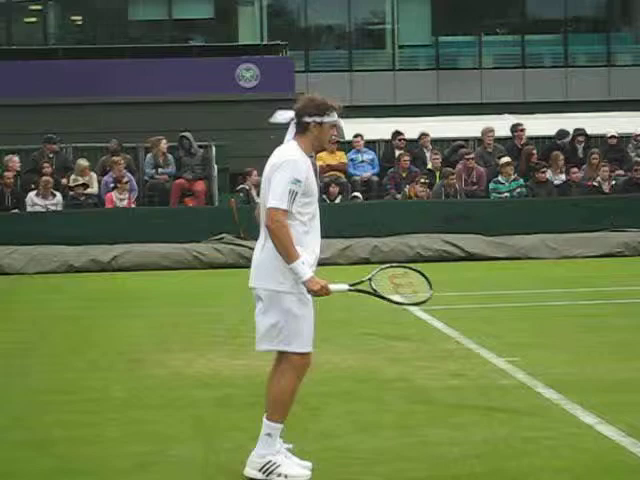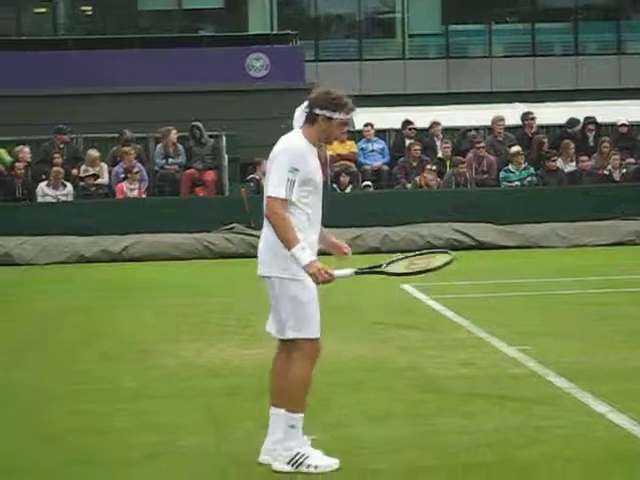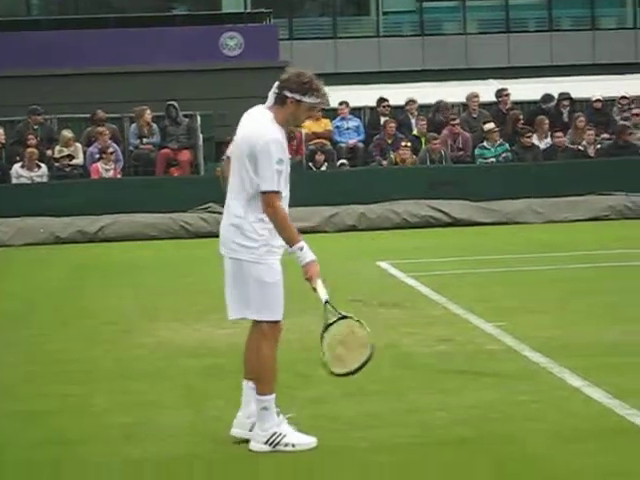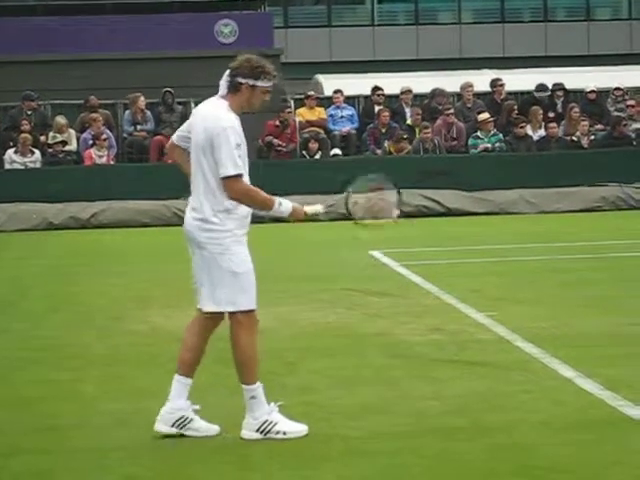
dt=0.4s
person 1, frame 1
left shoulder: (295, 158)
right shoulder: (292, 161)
right elbow: (274, 222)
right wrist: (304, 273)
left hip: (283, 276)
right hip: (284, 278)
left knee: (289, 359)
right knee: (296, 360)
person 1, frame 2
left shoulder: (304, 147)
right shoulder: (293, 150)
right elbow: (274, 209)
left wrist: (325, 240)
right wrist: (304, 258)
left hip: (292, 260)
right hip: (288, 262)
left knee: (289, 346)
right knee: (306, 347)
left ankle: (278, 440)
right ankle: (290, 447)
person 1, frame 3
left shoulder: (256, 115)
right shoulder: (268, 138)
left elbow: (229, 163)
right elbow: (272, 205)
right wrist: (305, 255)
left hip: (244, 236)
right hip: (253, 243)
left knee: (262, 326)
right knee: (268, 328)
left ankle: (250, 413)
right ankle: (268, 428)
person 1, frame 4
left shoulder: (206, 109)
right shoulder: (224, 122)
left elbow: (174, 148)
right elbow: (236, 189)
right wrist: (283, 207)
left hip: (203, 222)
right hip: (220, 230)
left knee: (209, 317)
right knee: (244, 318)
left ankle: (175, 409)
right ankle: (258, 415)
